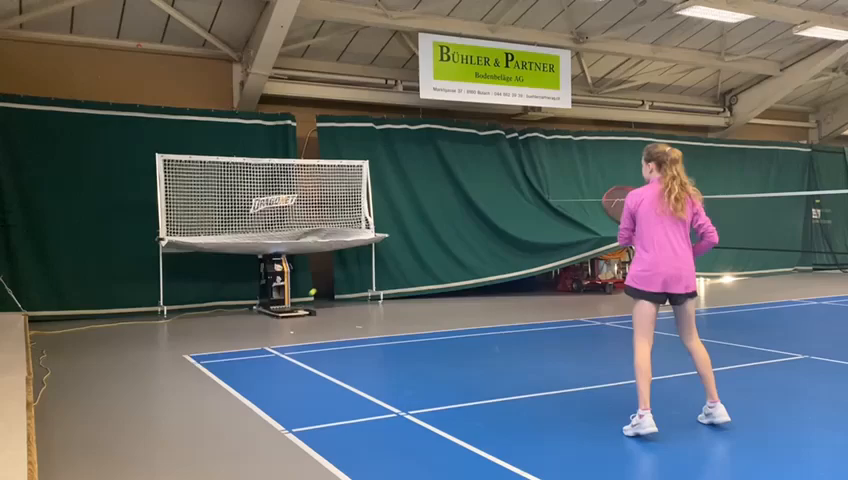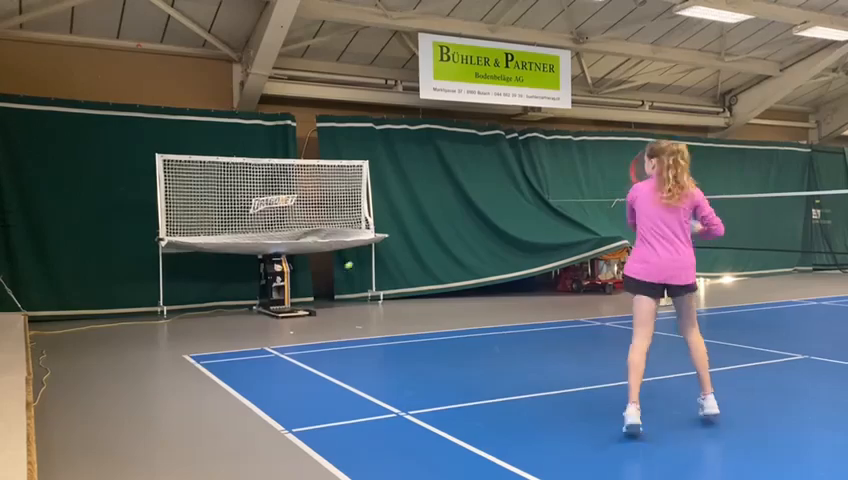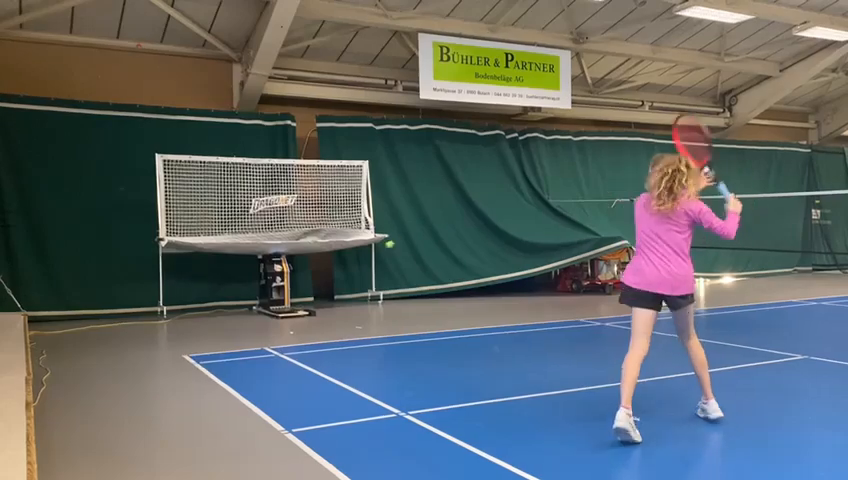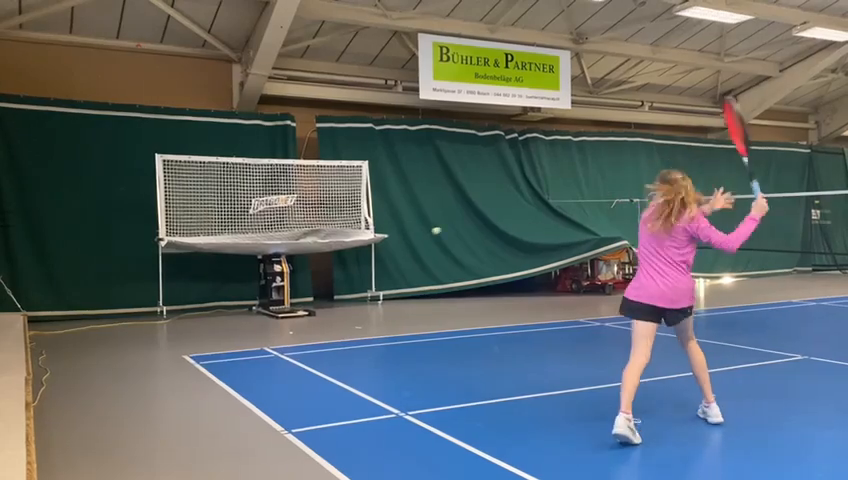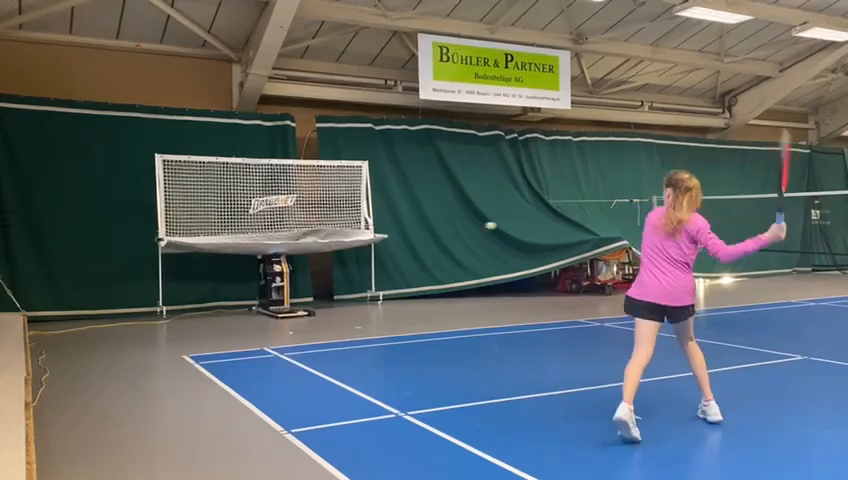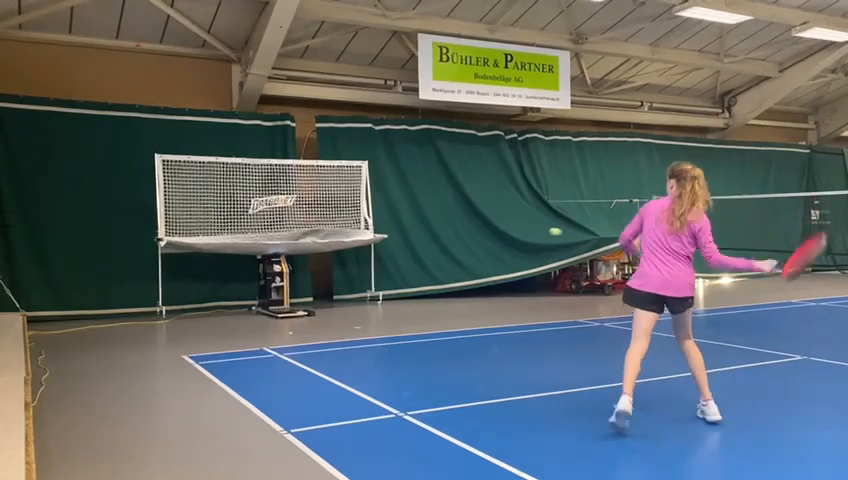
dt=0.1s
person 1, frame 1
left shoulder: (636, 197)
right shoulder: (689, 196)
left elbow: (624, 240)
right elbow: (710, 239)
left hip: (646, 277)
right hip: (681, 277)
left knee: (642, 344)
right knee: (691, 339)
left ankle: (644, 415)
right ankle: (714, 405)
person 1, frame 2
left shoulder: (637, 190)
right shoulder: (690, 191)
right elbow: (717, 230)
right wrist: (697, 228)
left hip: (645, 271)
right hip: (681, 270)
left knee: (641, 339)
right knee: (691, 333)
left ankle: (633, 408)
right ankle: (708, 398)
person 1, frame 3
left shoulder: (642, 202)
right shoulder: (691, 205)
right elbow: (727, 232)
right wrist: (733, 211)
left hip: (641, 282)
right hip: (678, 283)
left knee: (638, 350)
right knee: (689, 338)
left ankle: (625, 413)
right ankle: (709, 401)
person 1, frame 4
left shoulder: (647, 217)
right shoulder: (692, 219)
right elbow: (729, 245)
left wrist: (705, 208)
right wrist: (755, 215)
left hip: (643, 295)
right hip: (678, 295)
left knee: (638, 358)
right knee: (689, 344)
left ankle: (624, 416)
right ankle: (710, 405)
person 1, frame 5
left shoulder: (650, 217)
right shoulder: (696, 222)
right elbow: (725, 254)
right wrist: (768, 236)
left hip: (646, 294)
right hip: (680, 294)
left knee: (641, 355)
right knee: (688, 344)
left ankle: (626, 407)
right ankle: (709, 404)
person 1, frame 6
left shoulder: (649, 208)
right shoulder: (698, 217)
left elbow: (625, 239)
right elbow: (714, 259)
left wrist: (633, 247)
right wrist: (754, 265)
left hip: (646, 285)
right hip: (680, 287)
left knee: (638, 346)
right knee: (686, 341)
left ankle: (626, 399)
right ankle: (707, 403)
